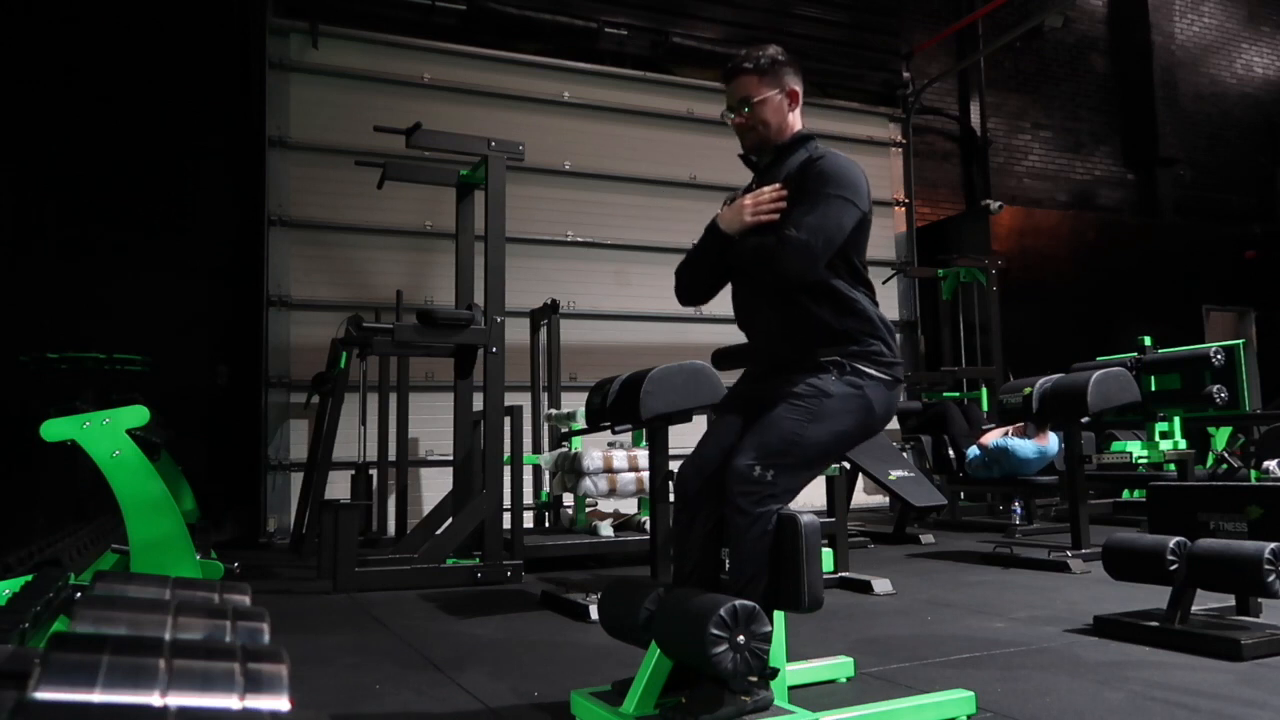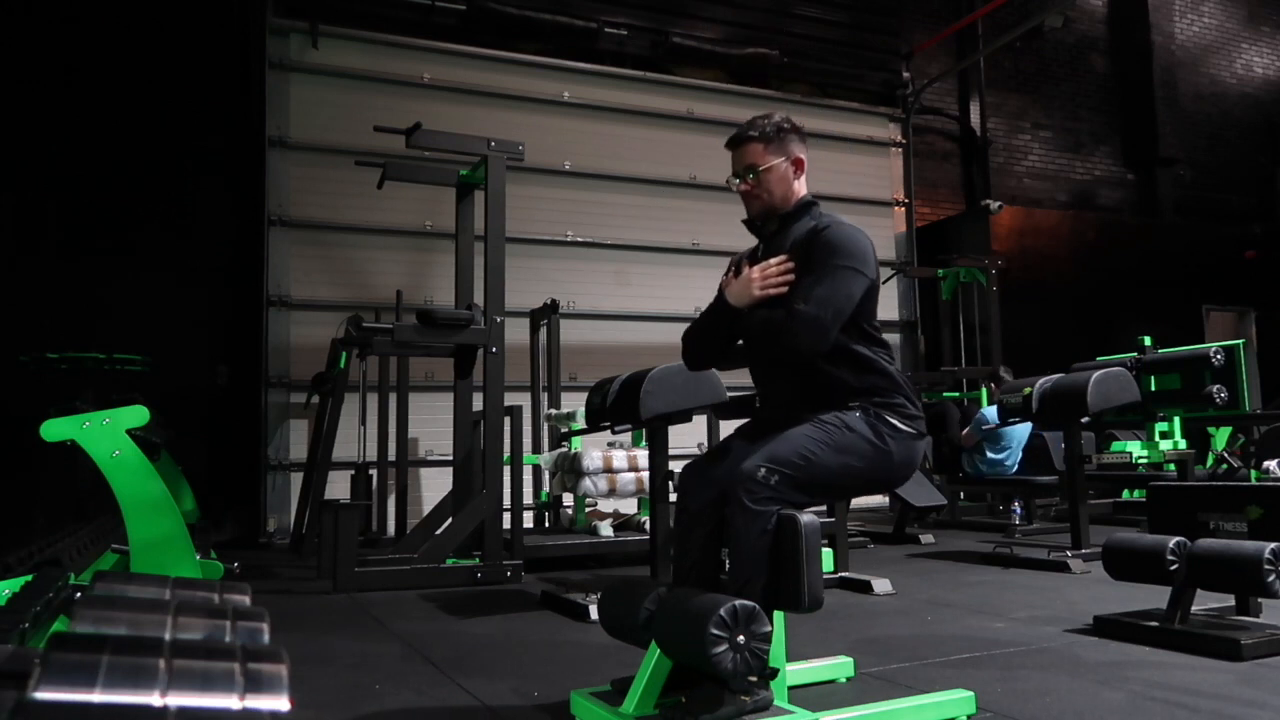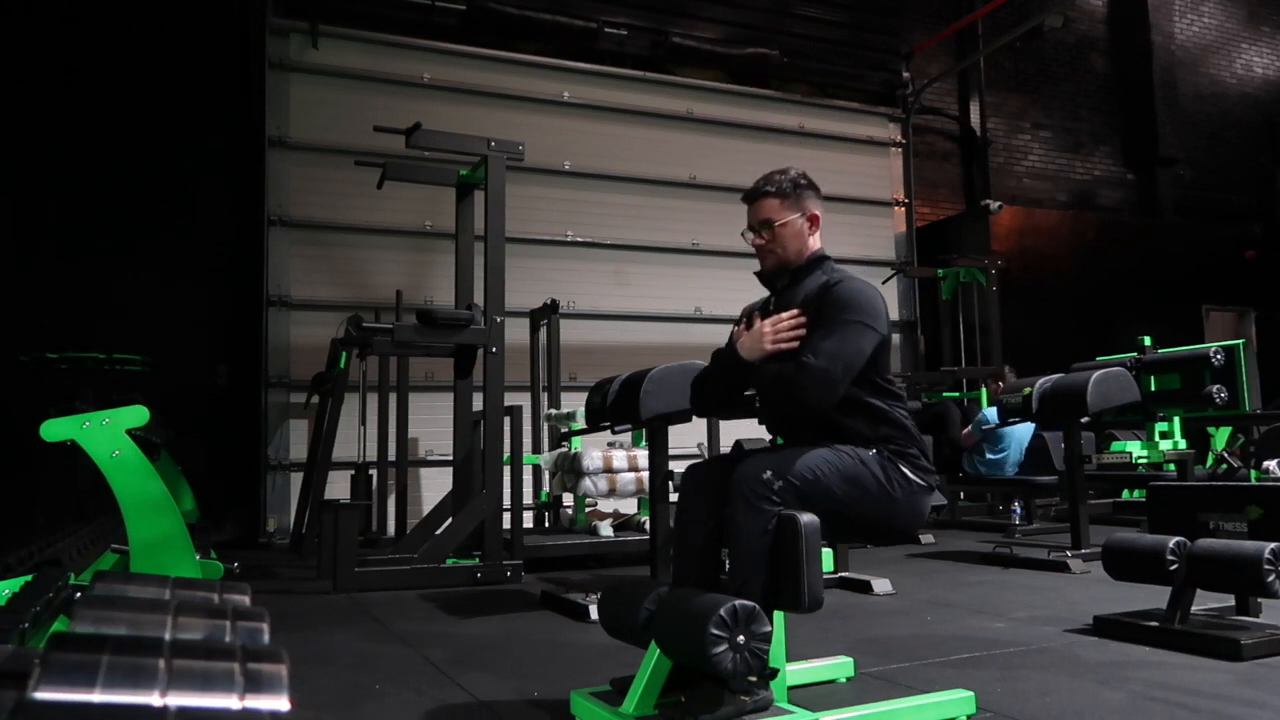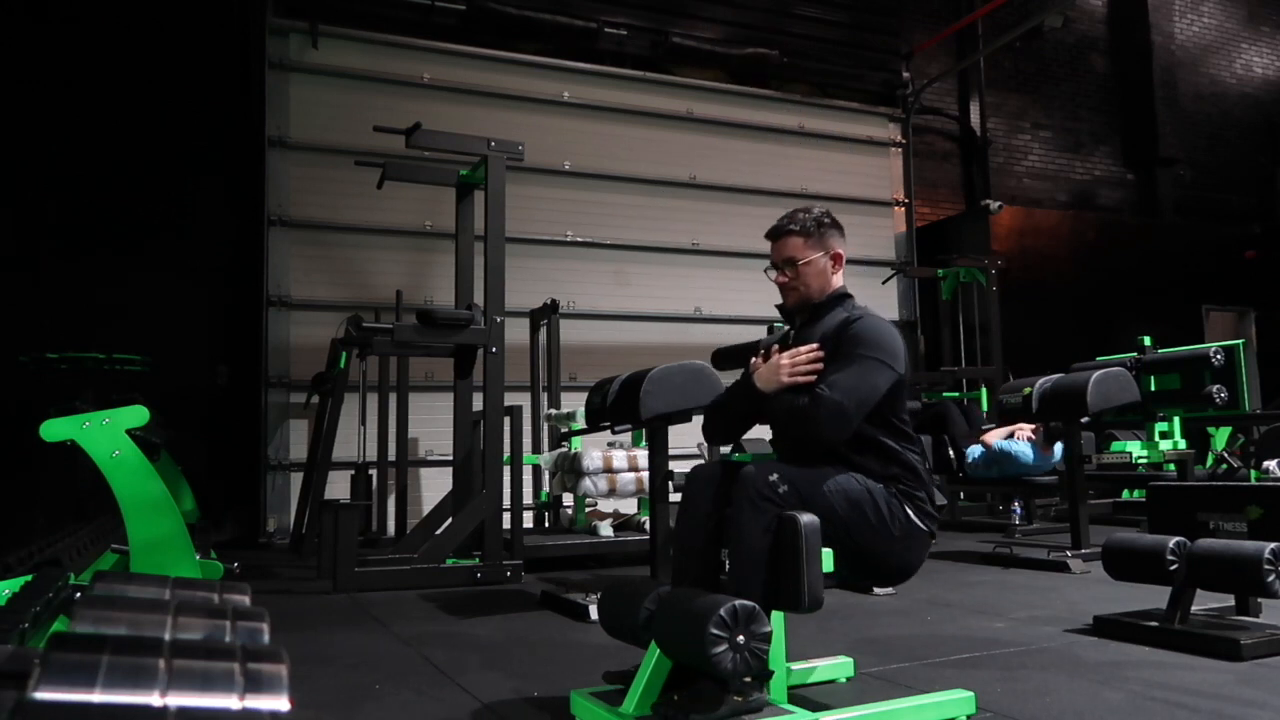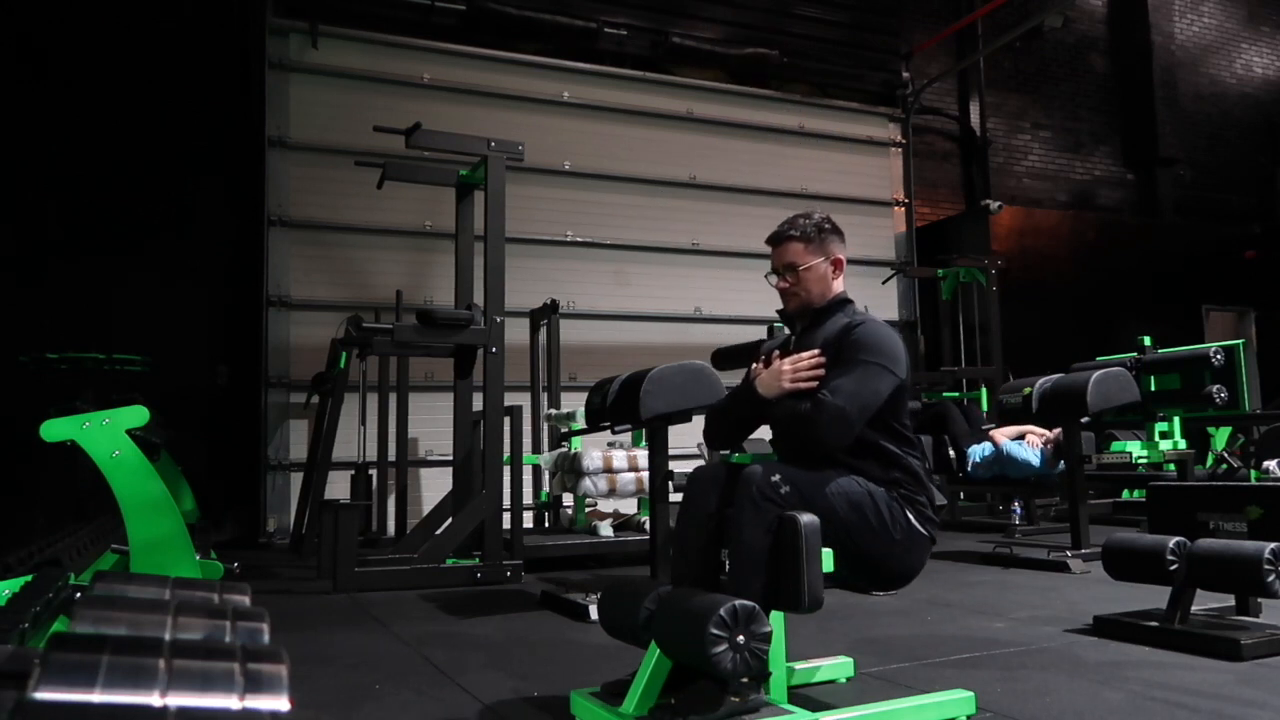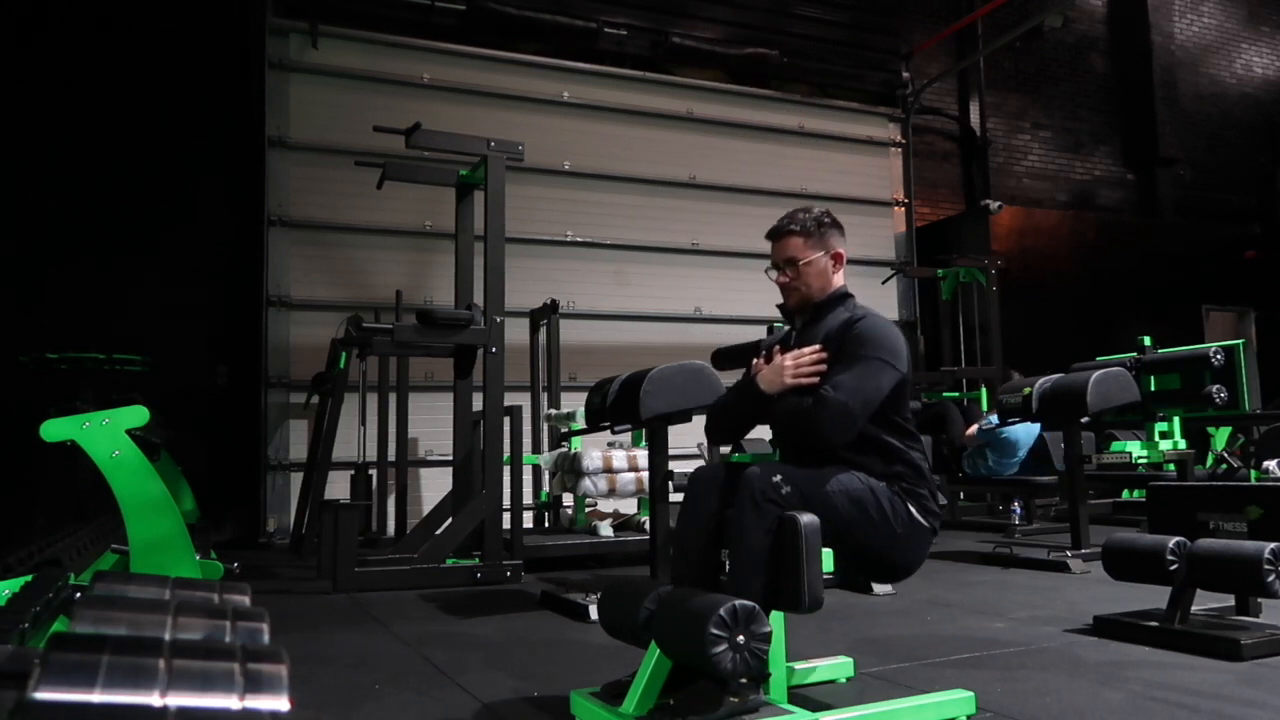
dt=0.7s
person 1, frame 1
left shoulder: (831, 174)
right shoulder: (749, 192)
left elbow: (794, 260)
right elbow: (690, 287)
left wrist: (737, 241)
right wrist: (725, 231)
left hip: (850, 372)
right hip: (778, 371)
left knee: (751, 478)
right knee: (698, 480)
person 1, frame 2
left shoulder: (837, 241)
right shoulder: (752, 259)
left elbow: (803, 333)
right elbow: (697, 353)
left wrist: (745, 312)
right wrist: (731, 302)
left hip: (874, 422)
right hip: (799, 415)
left knee: (755, 478)
right knee: (700, 484)
person 1, frame 3
left shoulder: (849, 296)
right shoulder: (765, 308)
left elbow: (813, 385)
right elbow: (704, 398)
left wrist: (753, 371)
right wrist: (742, 353)
left hip: (887, 473)
right hip: (820, 474)
left knee: (760, 479)
right knee: (702, 487)
person 1, frame 4
left shoulder: (866, 333)
right shoulder: (785, 343)
left elbow: (825, 420)
right elbow: (717, 430)
left wrist: (768, 394)
right wrist: (756, 384)
left hip: (893, 518)
right hip: (819, 501)
left knee: (761, 482)
right knee: (707, 483)
left ankle: (745, 671)
person 1, frame 5
left shoulder: (869, 338)
right shoulder: (783, 349)
left elbow: (828, 426)
right elbow: (718, 434)
left wrist: (772, 401)
right wrist: (758, 391)
left hip: (893, 524)
right hip: (821, 508)
left knee: (762, 483)
right knee: (709, 483)
left ankle: (743, 671)
person 1, frame 6
left shoulder: (869, 334)
right shoulder: (783, 345)
left elbow: (830, 422)
right elbow: (719, 430)
left wrist: (771, 397)
right wrist: (760, 387)
left hip: (895, 515)
right hip: (822, 502)
left knee: (765, 484)
right knee: (710, 485)
left ankle: (742, 671)
